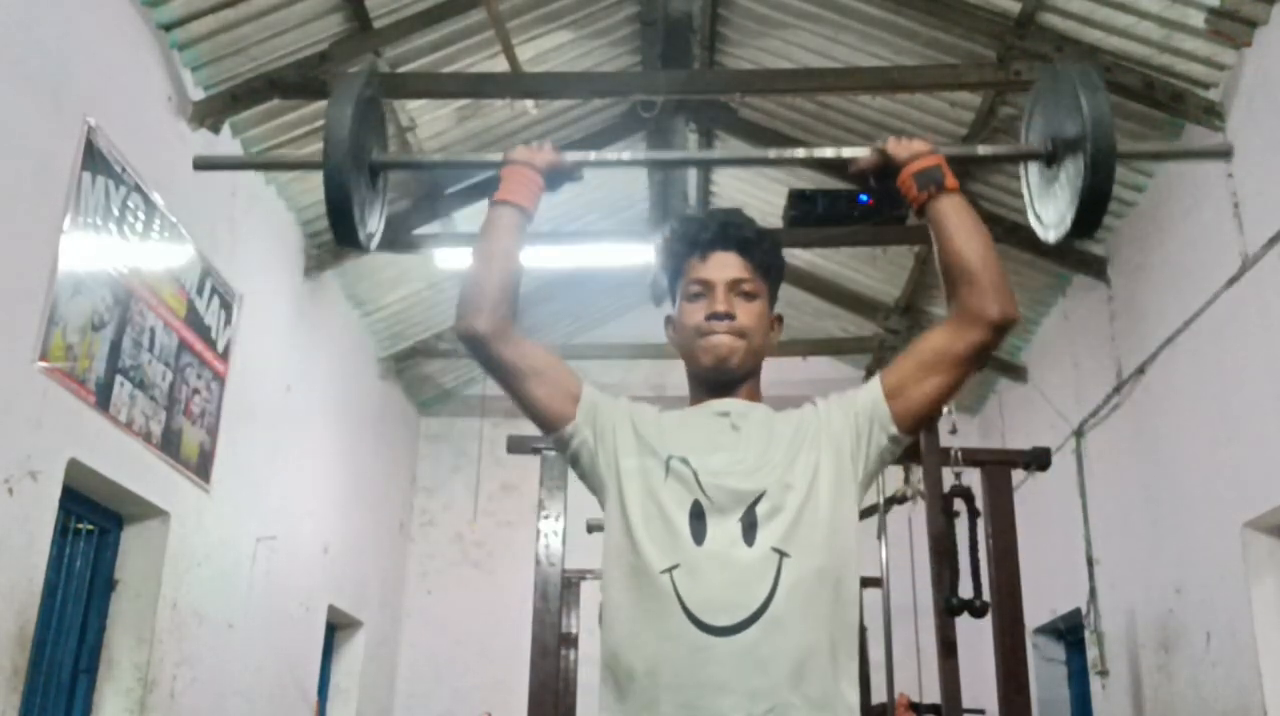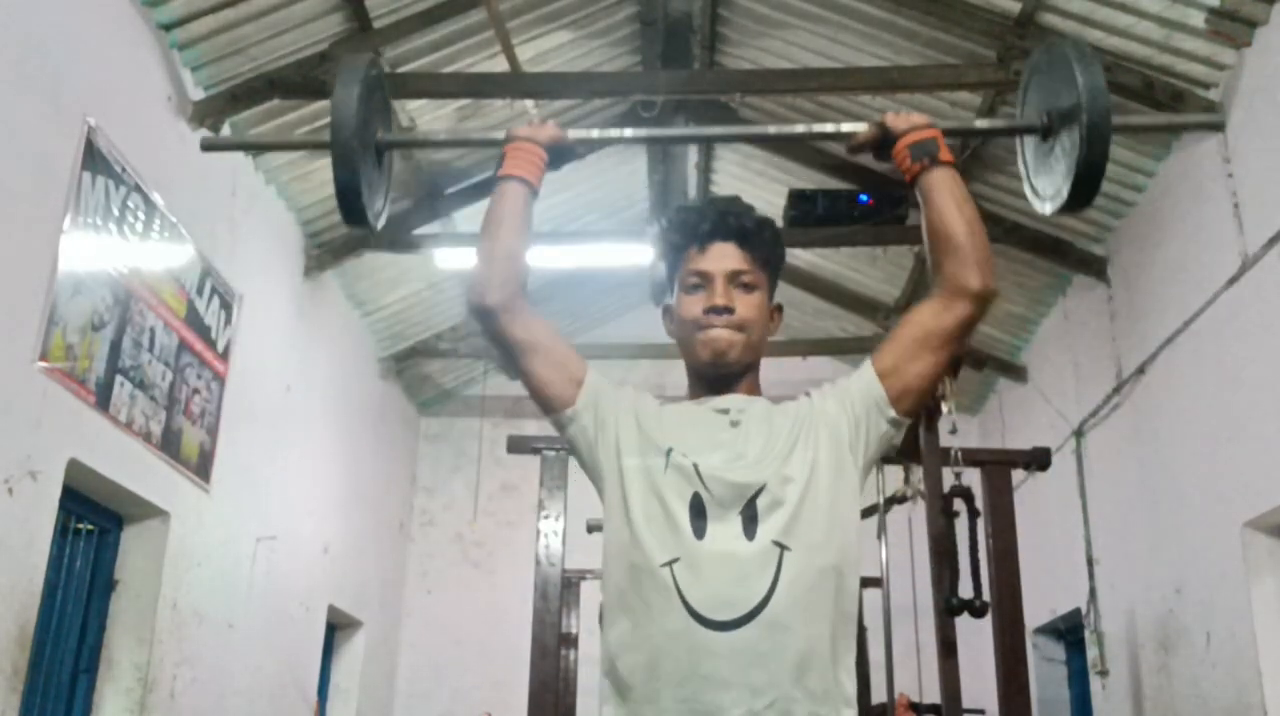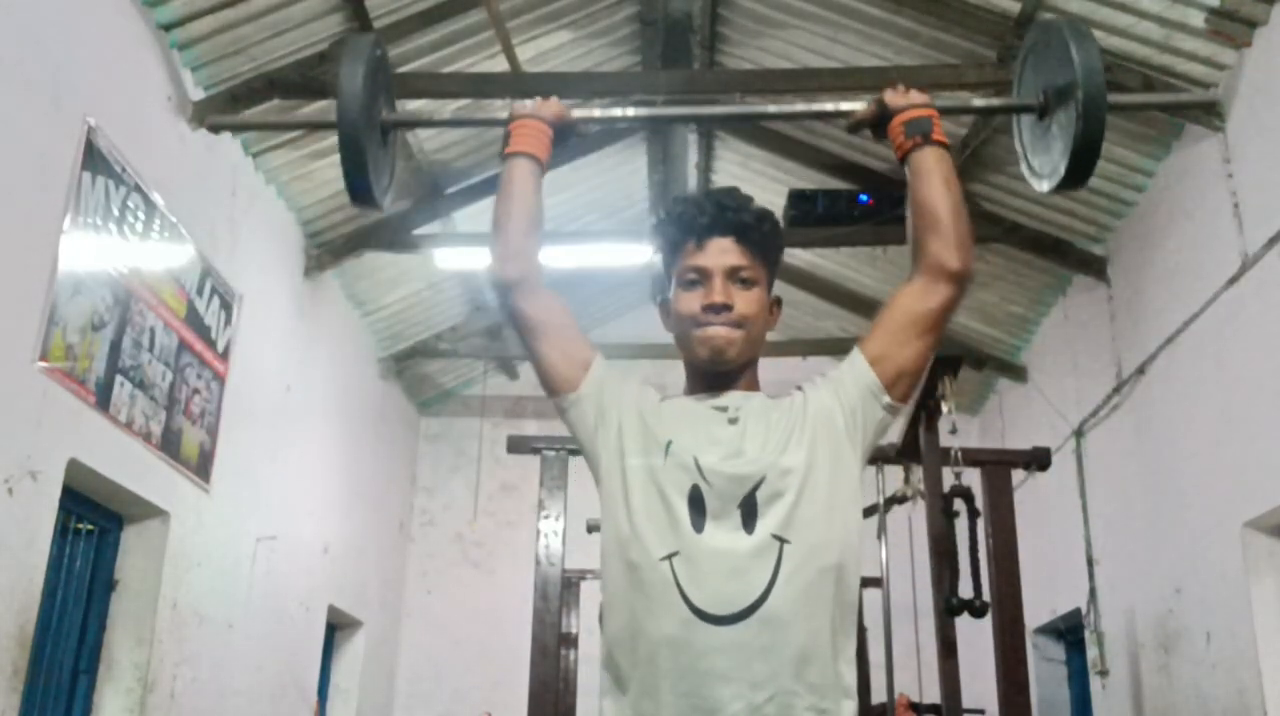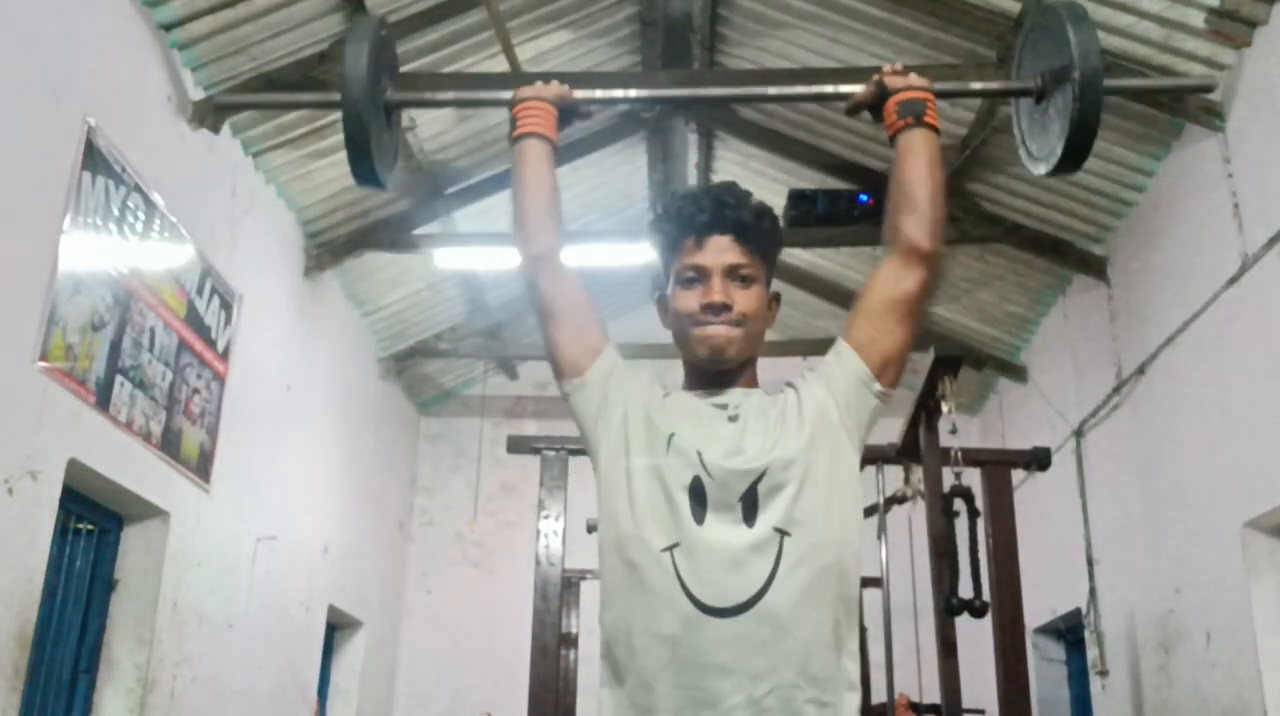
dt=0.1s
person 1, frame 1
left shoulder: (836, 434)
right shoulder: (619, 436)
left elbow: (986, 313)
right elbow: (485, 328)
left wrist: (929, 179)
right wrist: (519, 185)
person 1, frame 2
left shoulder: (833, 427)
right shoulder: (621, 429)
left elbow: (965, 289)
right elbow: (498, 302)
left wrist: (926, 152)
right wrist: (522, 162)
person 1, frame 3
left shoulder: (829, 419)
right shoulder: (622, 420)
left elbow: (943, 268)
right elbow: (516, 279)
left wrist: (920, 131)
right wrist: (528, 139)
person 1, frame 4
left shoulder: (826, 411)
right shoulder: (623, 413)
left elbow: (913, 251)
right elbow: (544, 263)
left wrist: (912, 113)
right wrist: (535, 121)
